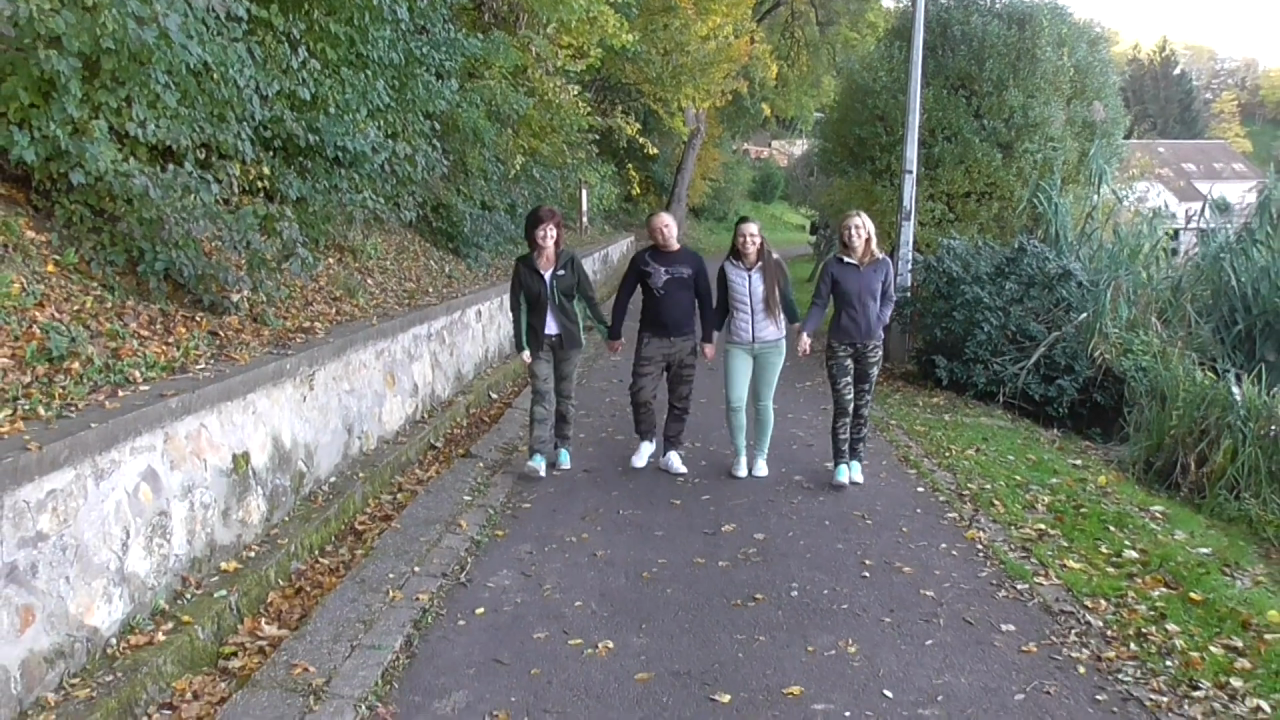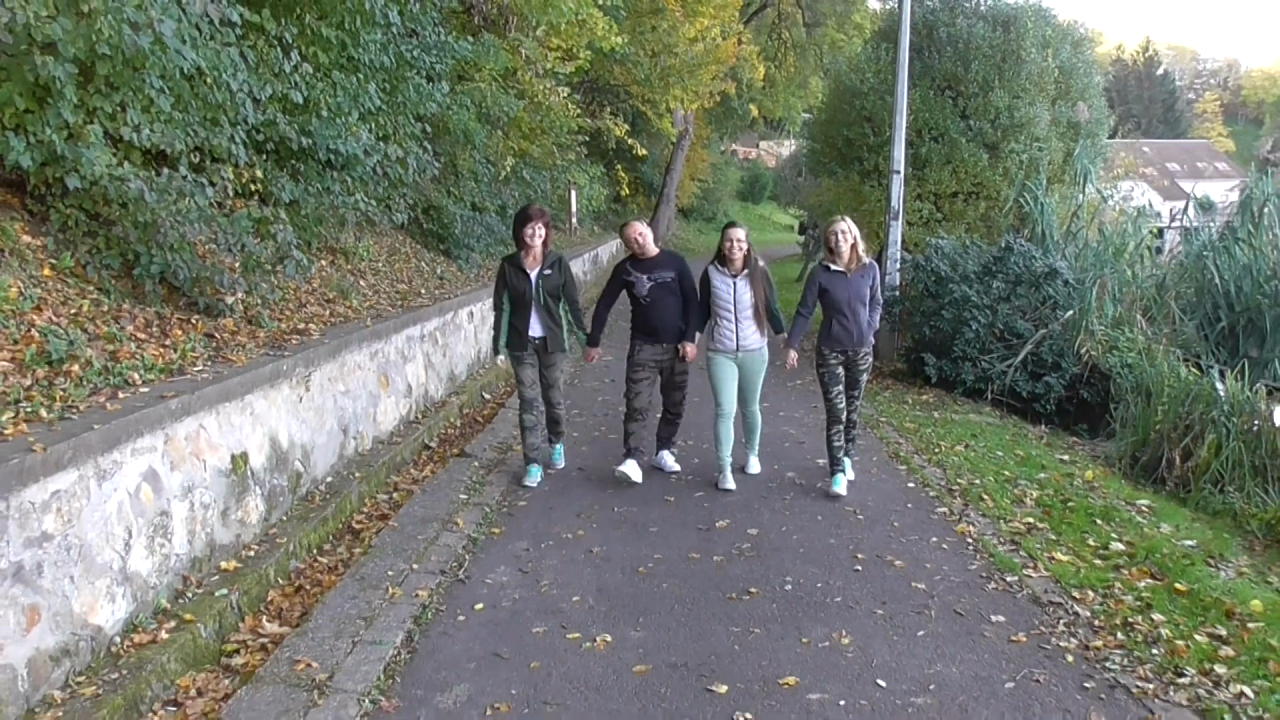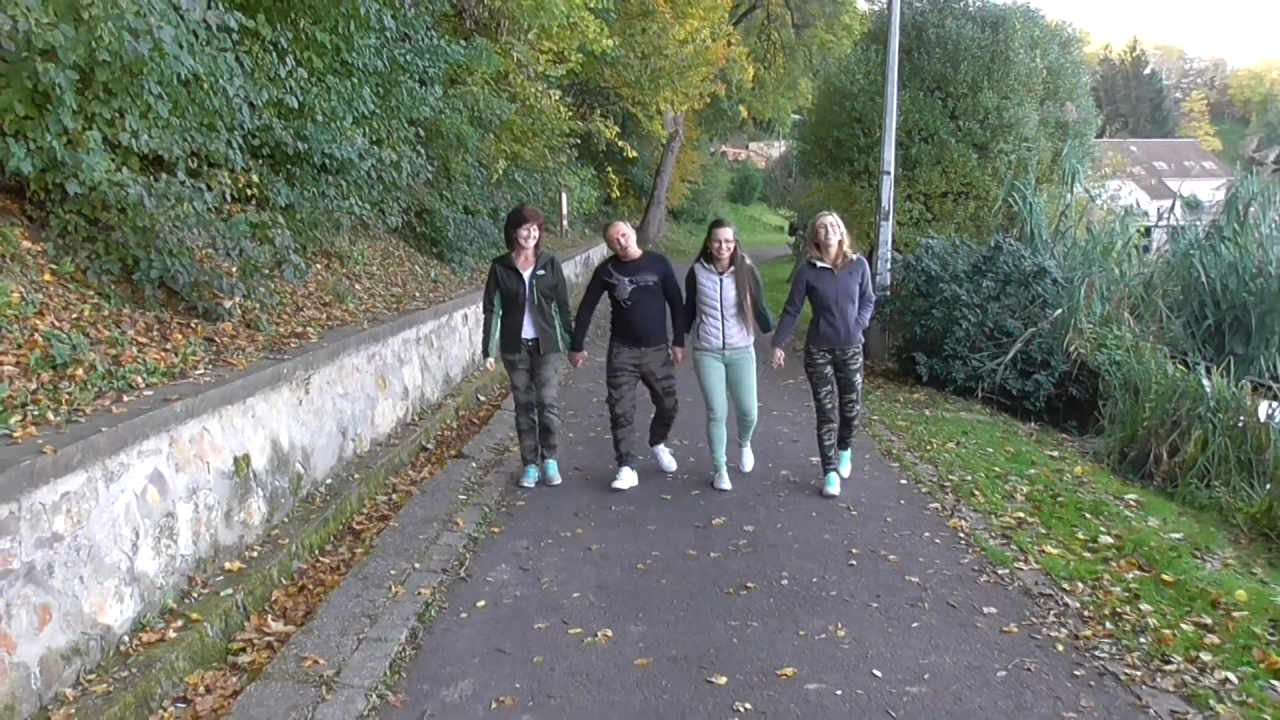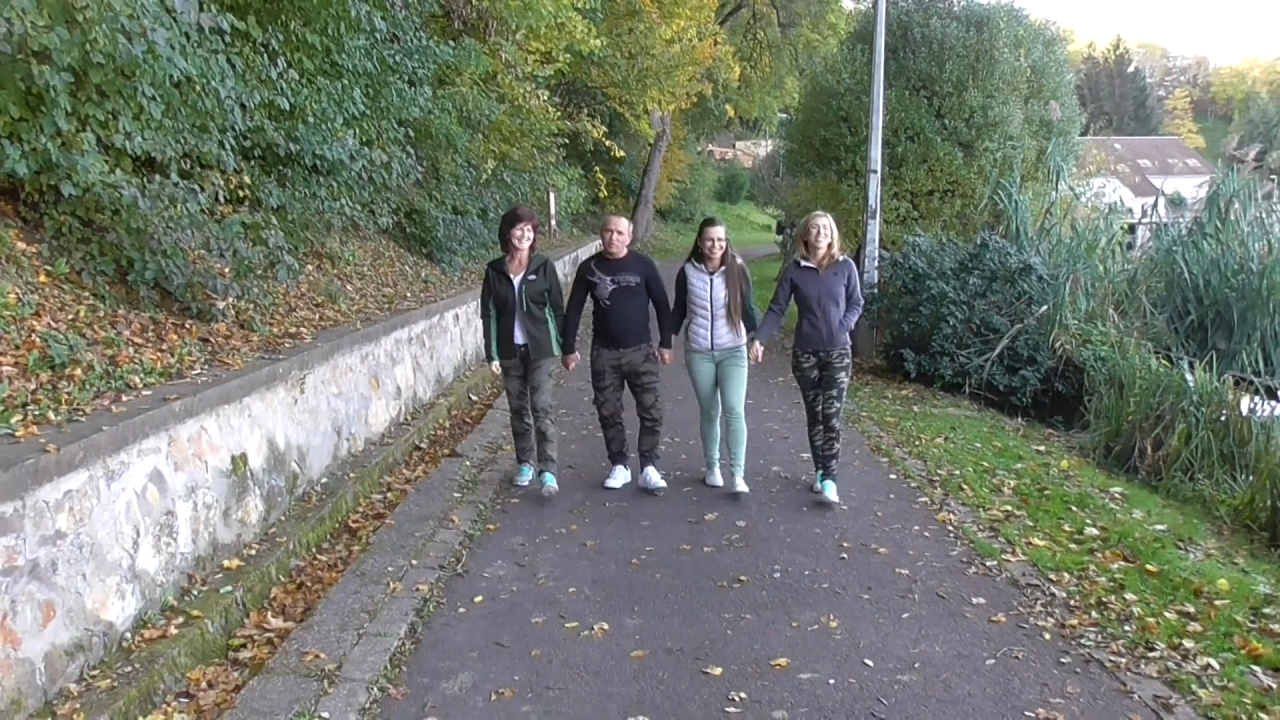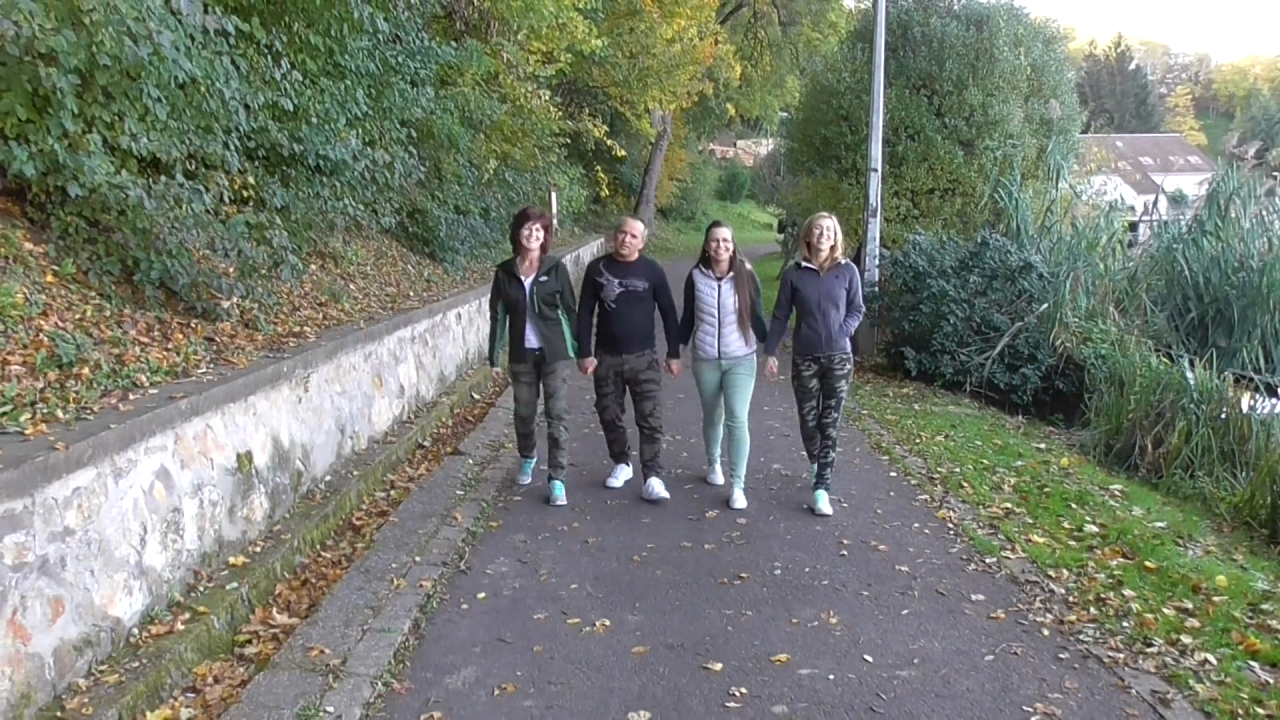
dt=0.3s
person 1, frame 1
left shoulder: (883, 265)
right shoulder: (833, 266)
left elbow: (889, 300)
right elbow: (819, 303)
left wrist: (879, 322)
right wrist: (805, 332)
left hip: (871, 344)
right hip: (840, 344)
left knee: (862, 406)
right knee: (843, 405)
left ankle: (855, 459)
right ankle: (840, 465)
person 1, frame 2
left shoulder: (870, 268)
right shoulder: (820, 273)
left elbow: (876, 304)
right elbow: (804, 312)
left wrist: (870, 328)
right wrist: (792, 346)
left hip: (862, 350)
right hip: (830, 351)
left knee: (852, 409)
right knee: (836, 412)
left ankle: (845, 457)
right ankle: (837, 474)
person 1, frame 3
left shoulder: (858, 265)
right shoulder: (807, 271)
left elbow: (868, 301)
right elbow: (791, 310)
left wrist: (858, 325)
right wrist: (779, 345)
left hip: (851, 349)
right hip: (818, 350)
left knee: (851, 411)
right knee: (826, 413)
left ankle: (844, 449)
right ankle: (831, 472)
person 1, frame 4
left shoulder: (845, 266)
right shoulder: (793, 270)
left elbow: (856, 304)
right elbow: (777, 309)
left wrist: (843, 327)
right wrist: (758, 339)
left hip: (838, 351)
right hip: (805, 352)
left knee: (832, 414)
right knee: (814, 414)
left ankle: (829, 479)
right ankle: (821, 470)
person 1, frame 5
left shoulder: (847, 271)
right shoulder: (793, 273)
left elbow: (857, 310)
right elbow: (780, 316)
left wrist: (841, 332)
right wrist: (770, 353)
left hip: (838, 357)
right hip: (804, 357)
left knee: (829, 424)
right knee: (810, 422)
left ankle: (821, 488)
right ankle: (816, 463)
person 2, frame 1
left shoulder: (570, 262)
right shoulder: (523, 266)
left elbow: (588, 298)
right elbow: (518, 307)
left wrist: (607, 331)
right wrist: (521, 344)
left hip: (568, 339)
right hip: (538, 341)
left knee: (564, 395)
right knee: (542, 395)
left ankle: (562, 447)
right ankle: (538, 456)
person 2, frame 2
left shoulder: (558, 263)
right shoulder: (509, 266)
left elbow: (572, 303)
right elbow: (501, 308)
left wrist: (585, 339)
right wrist: (498, 346)
left hip: (553, 342)
right hip: (522, 344)
left knee: (554, 399)
right knee: (529, 402)
left ankle: (556, 442)
right ankle: (533, 464)
person 2, frame 3
left shoulder: (549, 263)
right shoulder: (500, 267)
left elbow: (563, 305)
right elbow: (491, 310)
left wrist: (573, 343)
right wrist: (488, 349)
left hip: (546, 344)
right hip: (515, 346)
left knee: (547, 402)
right knee: (524, 406)
left ankle: (549, 459)
right ankle: (531, 463)
person 2, frame 4
left shoulder: (544, 266)
right shoulder: (495, 271)
left elbow: (557, 309)
right elbow: (488, 314)
right wrist: (491, 354)
left hip: (541, 350)
right hip: (510, 351)
left knee: (542, 409)
right knee: (518, 410)
left ankle: (548, 472)
right ankle: (525, 463)
person 2, frame 5
left shoulder: (556, 268)
right shoulder: (505, 272)
left elbow: (570, 310)
right elbow: (497, 316)
left wrist: (581, 351)
right wrist: (493, 357)
left hip: (555, 353)
right hip: (522, 355)
left knee: (556, 415)
right knee: (524, 414)
left ankle: (557, 480)
right ankle: (528, 457)
person 3, frame 1
left shoulder: (774, 265)
right shoulder: (727, 269)
left elbow: (787, 300)
right elbow: (721, 306)
left hip: (771, 344)
right hip: (737, 346)
left knee: (763, 402)
right knee: (735, 402)
left ankle: (761, 456)
right ankle: (739, 457)
person 3, frame 2
left shoulder: (759, 272)
right shoulder: (711, 274)
left elbow: (771, 308)
right elbow: (703, 310)
left hip: (754, 352)
right hip: (720, 353)
left knee: (750, 407)
right knee: (725, 409)
left ankle: (752, 454)
right ankle: (725, 470)
person 3, frame 3
left shoulder: (746, 270)
right shoulder: (697, 272)
left elbow: (759, 307)
right elbow: (690, 309)
left hip: (741, 351)
right hip: (706, 353)
left knee: (748, 410)
right knee: (716, 413)
left ankle: (744, 445)
right ankle: (720, 470)
person 3, frame 4
left shoulder: (737, 269)
right shoulder: (687, 272)
left elbow: (747, 308)
right elbow: (679, 309)
left hip: (733, 351)
right hip: (698, 353)
left knee: (734, 412)
right knee: (709, 412)
left ankle: (738, 475)
right ankle: (712, 466)
person 3, frame 5
left shoulder: (746, 276)
right shoulder: (695, 277)
left elbow: (757, 316)
right elbow: (688, 317)
left hip: (741, 360)
right hip: (705, 360)
left knee: (737, 421)
right knee: (712, 418)
left ankle: (737, 486)
right ankle: (713, 463)
person 4, frame 1
left shoulder: (693, 260)
right shoulder: (642, 260)
left elbow: (706, 300)
right elbow: (623, 296)
left wrist: (708, 338)
right wrist: (615, 334)
left hip: (686, 342)
right hip: (651, 340)
left knee: (680, 402)
right knee: (641, 396)
left ankle: (671, 453)
right ankle: (646, 440)
person 4, frame 2
left shoulder: (675, 262)
right shoulder: (624, 269)
left elbow: (692, 301)
right elbow: (604, 304)
left wrist: (690, 338)
right wrist: (593, 342)
left hip: (675, 346)
right hip: (643, 346)
left knee: (674, 405)
right knee: (637, 405)
left ankle: (664, 452)
right ankle: (632, 462)
person 4, frame 3
left shoulder: (658, 263)
right shoulder: (606, 270)
left elbow: (676, 303)
right elbow: (587, 308)
left wrist: (678, 341)
right wrist: (577, 346)
left hip: (657, 350)
right hip: (622, 351)
left knee: (668, 406)
right knee: (621, 412)
left ankle: (658, 443)
right ankle: (626, 469)
person 4, frame 4
left shoulder: (643, 265)
right shoulder: (588, 268)
left elbow: (661, 305)
right elbow: (574, 309)
left wrist: (665, 343)
right wrist: (569, 348)
left hip: (640, 351)
right hip: (604, 353)
left knee: (651, 410)
right knee: (608, 413)
left ankle: (649, 470)
right ankle: (620, 467)
person 4, frame 5
left shoulder: (652, 271)
right shoulder: (597, 269)
left elbow: (668, 313)
right elbow: (585, 312)
left wrist: (673, 354)
right wrist: (585, 353)
left hip: (644, 357)
right hip: (607, 356)
left knee: (649, 419)
right knee: (609, 416)
left ankle: (652, 479)
right ankle: (622, 464)
